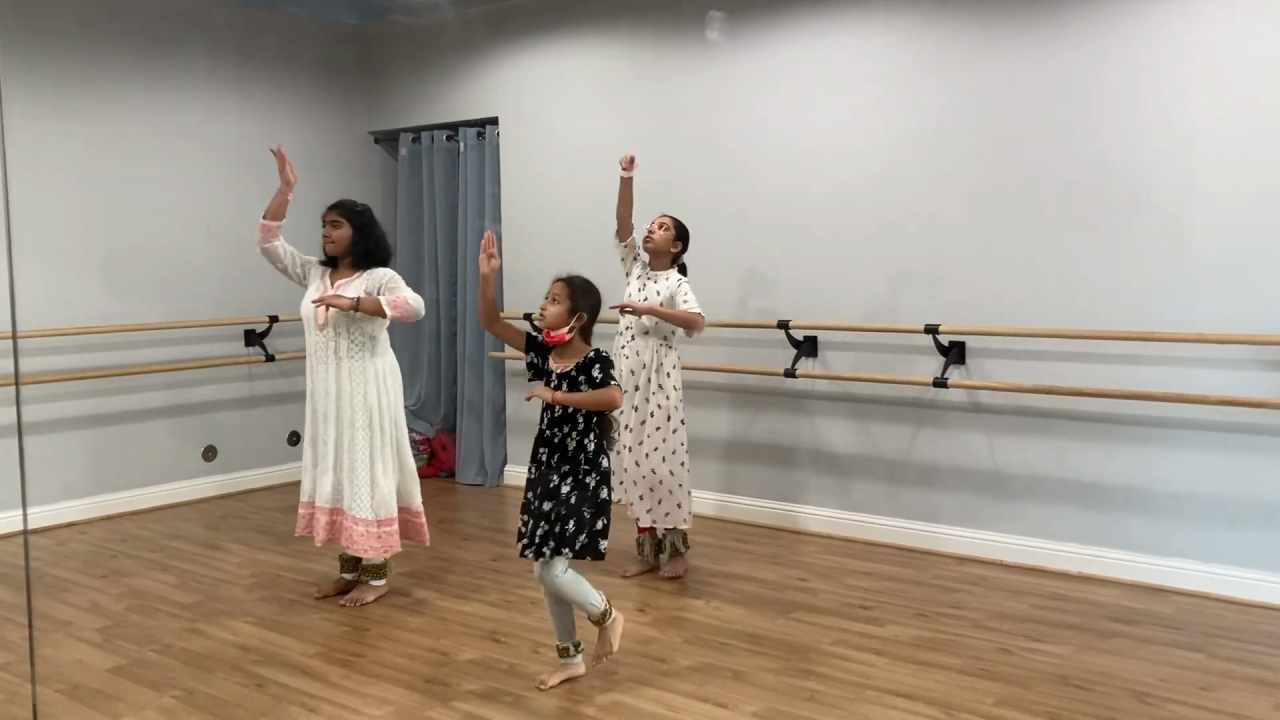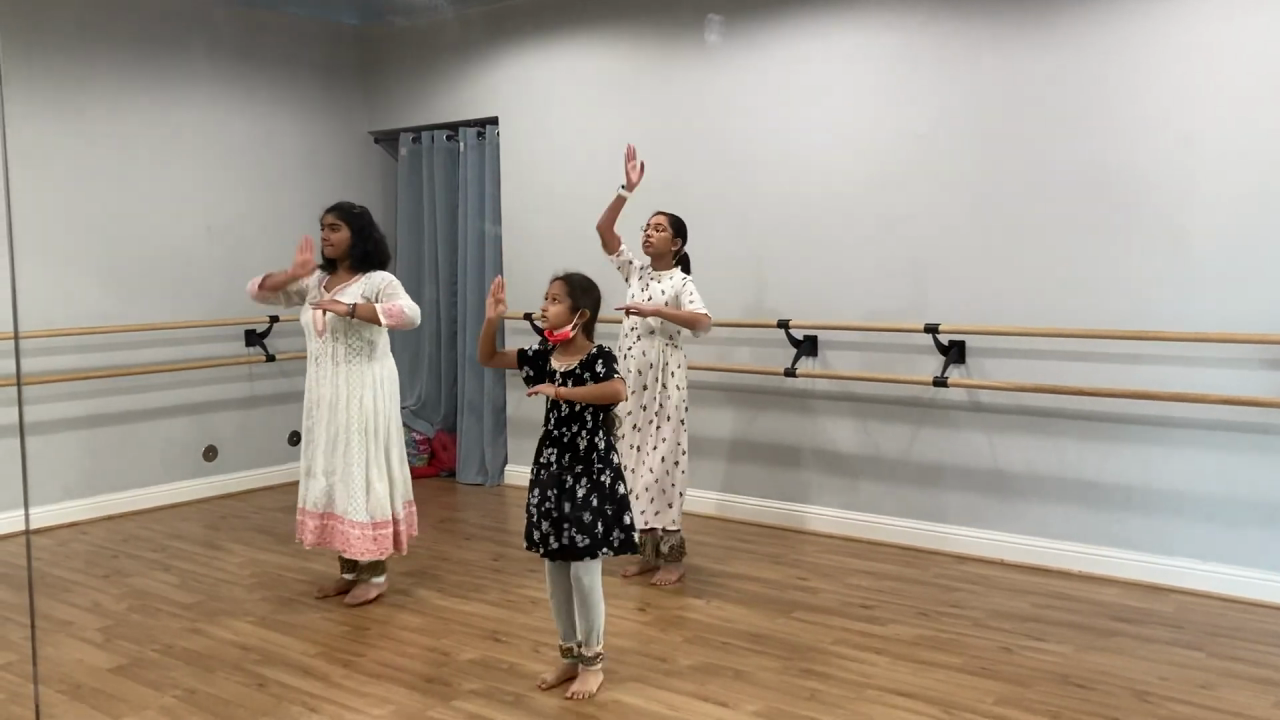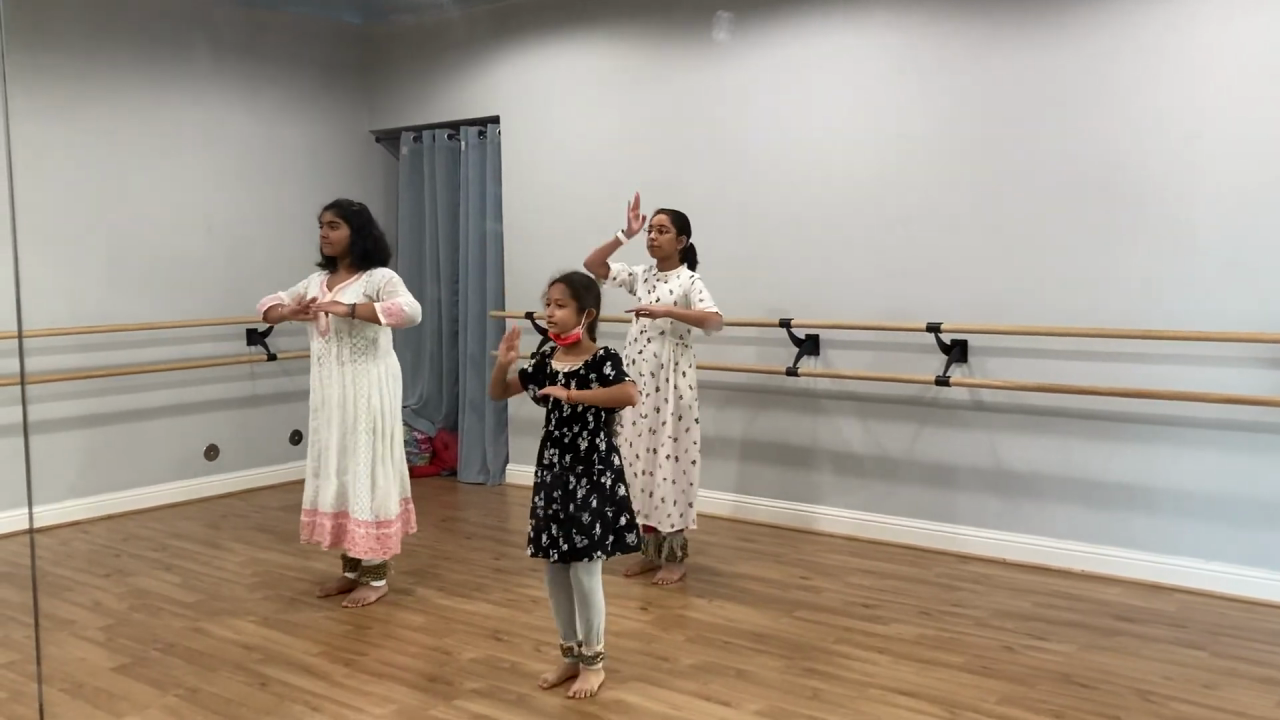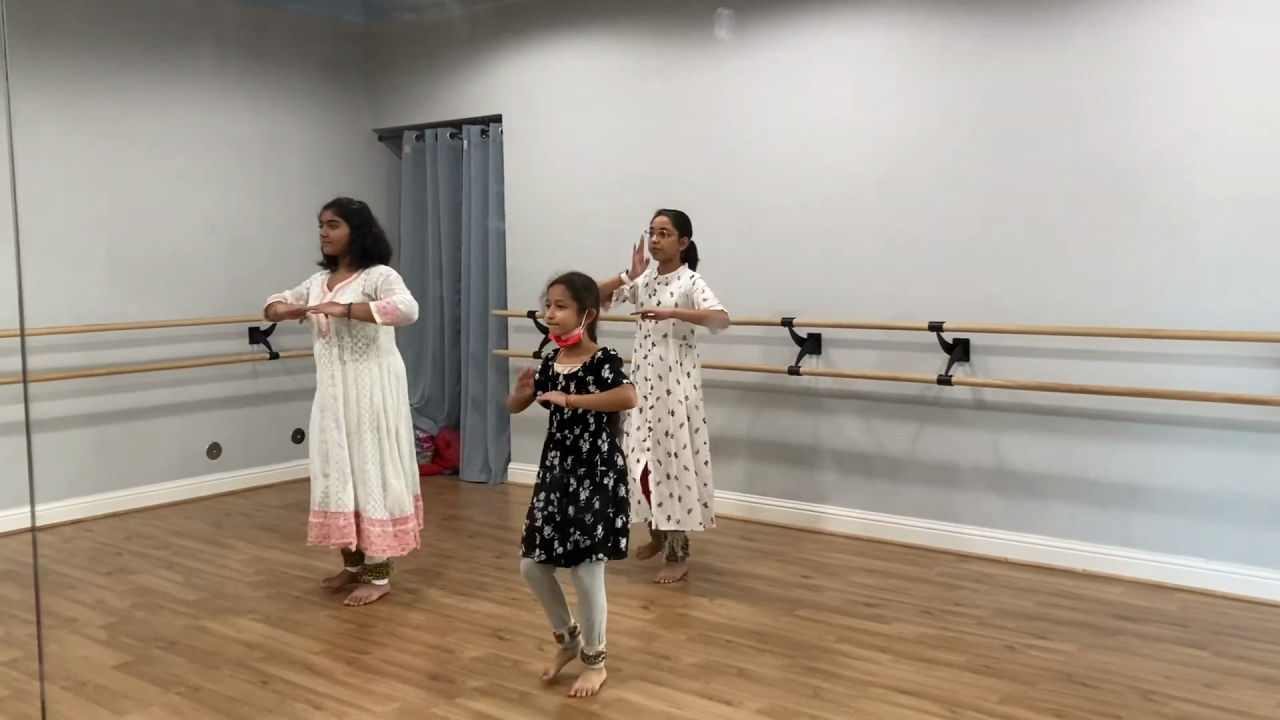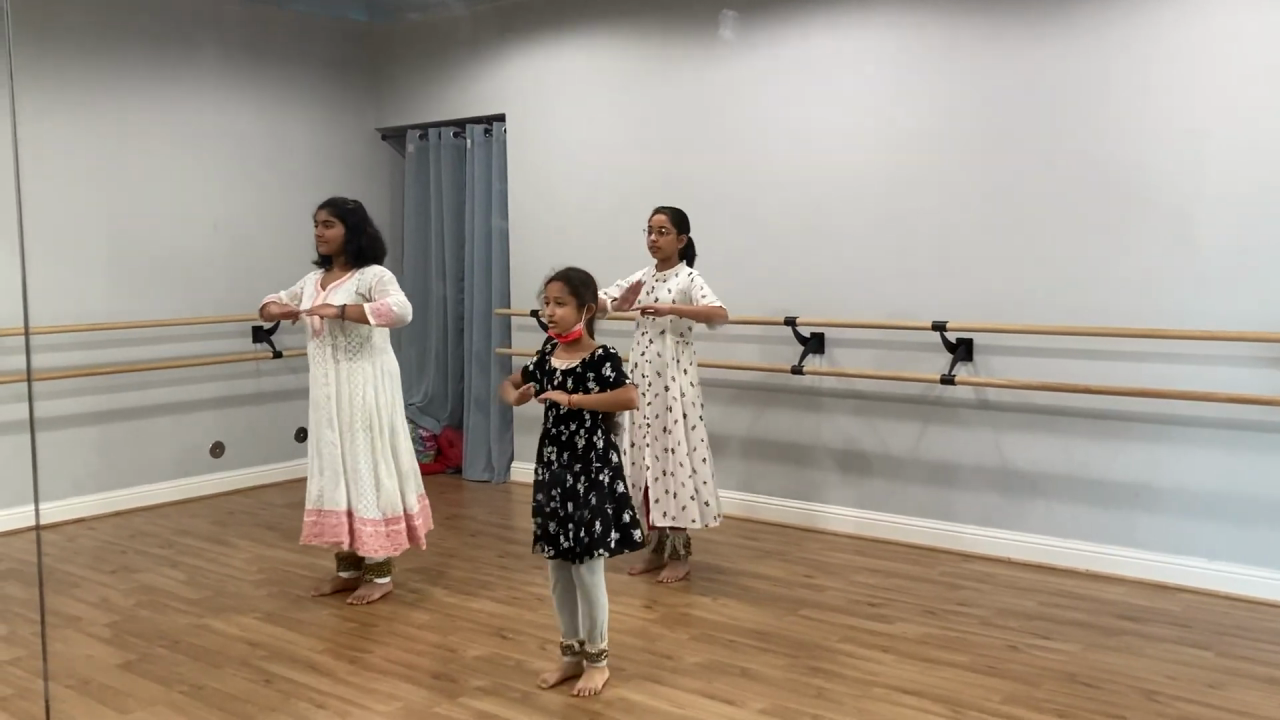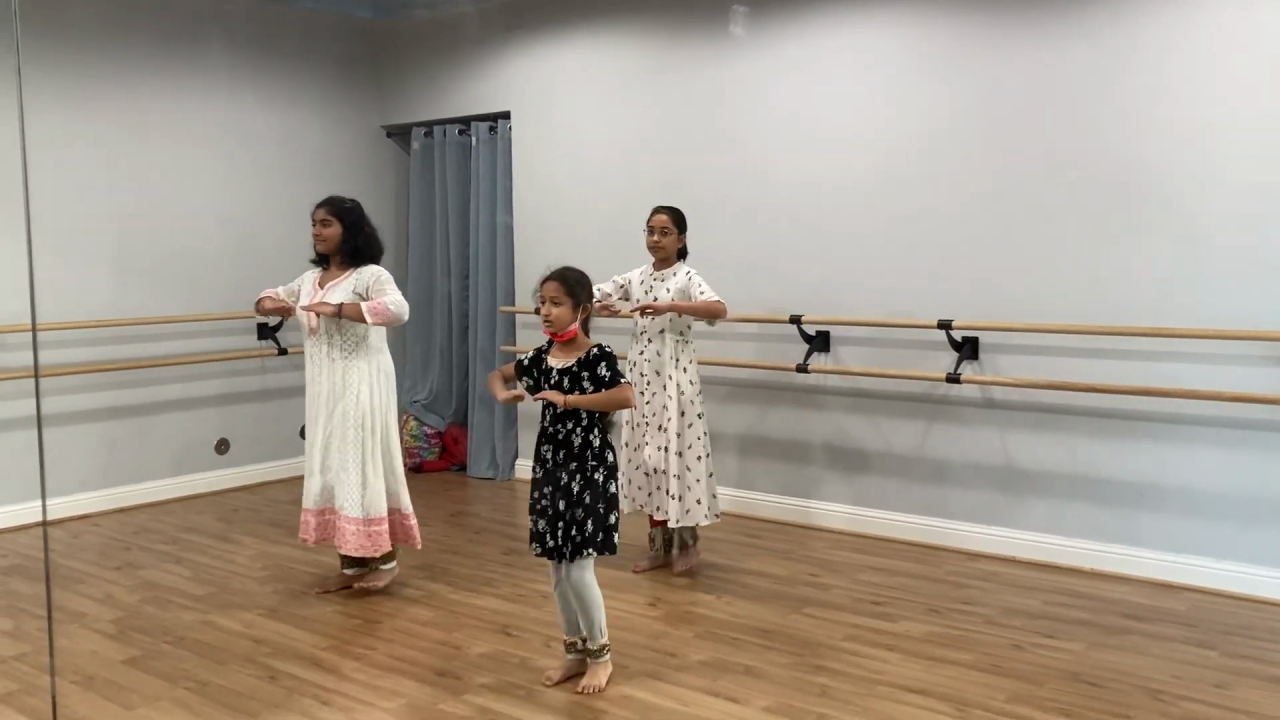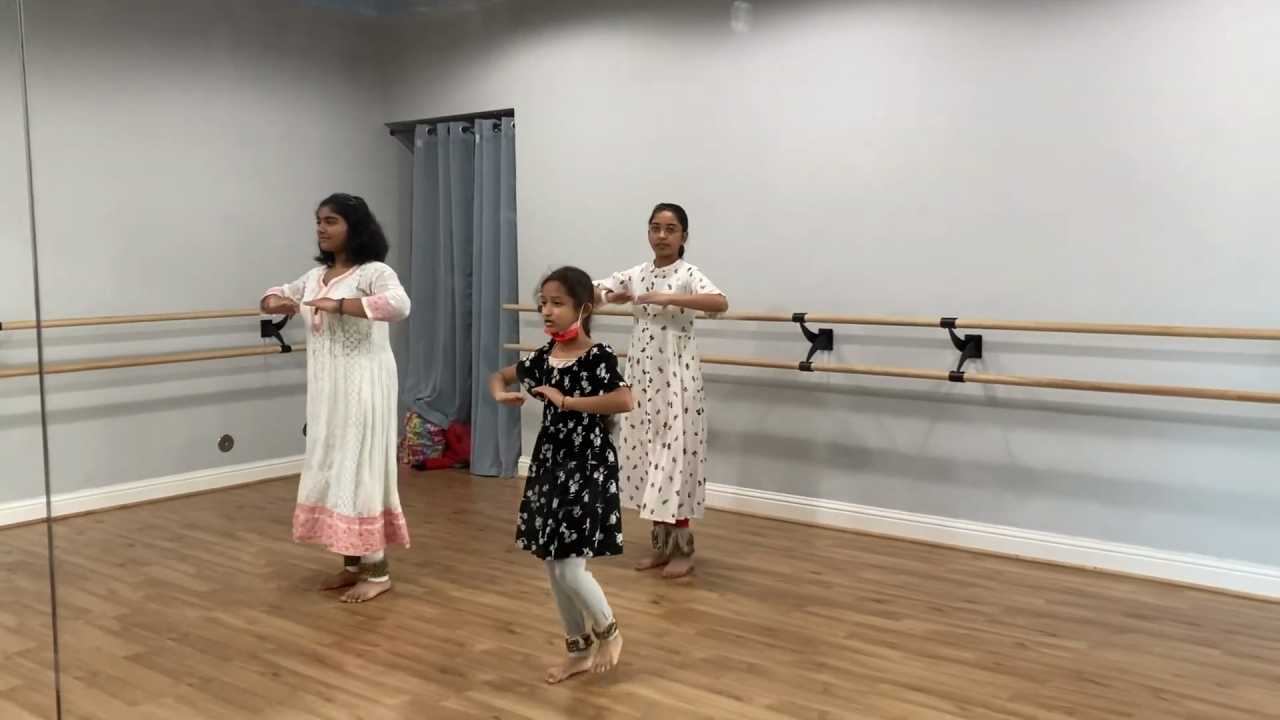
dt=0.3s
person 1, frame 1
left shoulder: (596, 361)
right shoulder: (541, 351)
left elbow: (614, 398)
right elbow: (491, 323)
left wrist: (555, 394)
right wrist: (487, 275)
left hip: (582, 474)
right hip: (546, 470)
left knee: (549, 568)
right knee: (546, 569)
left ankle: (606, 614)
right ankle: (569, 656)
person 1, frame 2
left shoulder: (598, 357)
right shoulder: (542, 354)
left elbow: (617, 391)
right elbow: (487, 358)
left wrist: (560, 391)
right wrist: (492, 321)
left hip: (591, 472)
right hip: (551, 469)
left knee: (584, 571)
right knee: (555, 569)
left ankle: (593, 663)
right ankle: (570, 656)
person 1, frame 3
left shoulder: (603, 359)
right shoulder: (545, 361)
left elbow: (630, 395)
right elbow: (497, 393)
left wrist: (569, 394)
right wrist: (503, 360)
left hip: (592, 473)
right hip: (553, 470)
left knee: (584, 571)
right knee: (555, 569)
left ankle: (593, 662)
right ankle: (571, 655)
person 1, frame 4
left shoulder: (603, 361)
right shoulder: (550, 362)
left elbow: (628, 397)
right elbow: (515, 405)
left wrist: (570, 400)
right wrist: (521, 392)
left hip: (595, 474)
right hip: (556, 471)
left knee: (587, 572)
right knee: (533, 567)
left ankle: (595, 661)
right ankle: (567, 636)
person 1, frame 5
left shoulder: (602, 358)
right shoulder: (546, 356)
left elbow: (631, 398)
right elbow: (508, 385)
left wrist: (571, 399)
right wrist: (517, 396)
left hip: (592, 471)
right hip: (552, 467)
left knee: (587, 569)
right knee: (559, 569)
left ankle: (597, 660)
right ankle: (572, 653)
person 1, frame 6
left shoulder: (598, 357)
right shoulder: (541, 356)
left elbow: (626, 397)
right elbow: (498, 374)
left wrist: (568, 399)
right wrist: (503, 394)
left hip: (588, 468)
right hip: (550, 466)
left knee: (577, 569)
right knee: (557, 568)
left ankle: (600, 655)
right ankle: (576, 651)
person 1, frame 7
left shoulder: (599, 357)
right shoulder: (542, 357)
left elbow: (624, 401)
right elbow: (499, 376)
left wrist: (567, 401)
right wrist: (501, 395)
left hip: (589, 468)
right hip: (549, 464)
left knee: (569, 568)
right knee: (553, 566)
left ankle: (607, 630)
right ankle: (578, 649)
person 2, frame 1
left shoulder: (380, 278)
right shoulder: (313, 274)
left elbow: (414, 306)
right elbow: (269, 241)
left wrist: (353, 303)
right wrist: (285, 188)
left hip: (366, 390)
right hip: (326, 391)
left knee: (367, 474)
right knee: (332, 474)
left ankle: (376, 575)
right ankle: (349, 569)
person 2, frame 2
left shoulder: (378, 281)
right shoulder: (315, 282)
left elbow: (410, 314)
right elbow: (258, 289)
left wrist: (350, 309)
right wrist: (292, 274)
left hip: (365, 393)
right hip: (325, 394)
left knee: (364, 475)
right knee: (331, 474)
left ankle: (375, 573)
right ankle: (349, 569)
person 2, frame 3
left shoulder: (380, 278)
right shoulder: (316, 282)
left elbow: (410, 311)
right elbow: (267, 306)
left wrist: (349, 309)
right wrist: (291, 312)
left hip: (369, 391)
right hip: (329, 393)
left knee: (367, 473)
right knee: (334, 472)
left ankle: (376, 576)
right ankle: (351, 569)
person 2, frame 4
left shoulder: (379, 276)
right shoulder: (318, 281)
left elbow: (407, 309)
right elbow: (274, 303)
left wrist: (345, 309)
right wrist: (286, 310)
left hip: (373, 389)
right hip: (333, 391)
left knee: (372, 469)
right knee: (335, 470)
left ankle: (378, 574)
right ankle: (353, 561)
person 2, frame 5
left shoulder: (373, 276)
right shoulder: (313, 280)
left elbow: (401, 310)
right elbow: (271, 303)
left wrist: (339, 311)
right wrist: (277, 310)
left hip: (366, 388)
right hip: (328, 391)
left knee: (368, 469)
right knee: (333, 471)
left ankle: (379, 573)
right ankle: (348, 567)
person 2, frame 6
left shoulder: (371, 275)
right shoulder: (310, 279)
left elbow: (398, 309)
right elbow: (270, 297)
left wrist: (337, 309)
right wrist: (271, 305)
left hip: (362, 386)
right hip: (324, 389)
left knee: (360, 468)
right knee: (330, 470)
left ankle: (384, 557)
right ankle: (352, 565)
person 2, frame 7
left shoulder: (374, 272)
right shoulder: (315, 276)
left elbow: (399, 304)
right elbow: (274, 295)
left wrist: (339, 305)
right wrist: (277, 302)
left hip: (364, 385)
right hip: (326, 388)
left knee: (359, 469)
right knee: (331, 469)
left ankle: (377, 571)
right ankle: (354, 563)
person 3, frame 1
left shoulder: (677, 283)
right shoulder: (634, 268)
left elbow: (697, 322)
right elbow: (623, 223)
left wrist: (649, 310)
right wrist: (626, 176)
left hip: (658, 378)
right hip: (627, 378)
left knee: (660, 460)
right knee: (633, 461)
left ankle: (675, 549)
right ankle: (648, 550)
person 3, frame 2
left shoulder: (681, 282)
right shoulder: (635, 271)
left elbow: (703, 323)
right elbow: (603, 229)
left wrist: (657, 311)
right wrist: (627, 189)
left hip: (664, 381)
right hip: (631, 381)
left knee: (662, 463)
right knee: (636, 462)
left ankle: (672, 555)
right ankle: (648, 550)
person 3, frame 3
left shoulder: (689, 281)
right shoulder: (639, 276)
left elbow: (715, 321)
right elbow: (592, 264)
left wrist: (667, 311)
right wrist: (625, 234)
left hip: (672, 380)
right hip: (638, 381)
left knee: (669, 461)
right knee: (641, 460)
left ankle: (674, 555)
right ankle: (651, 549)
person 3, frame 4
left shoulder: (691, 282)
right shoulder: (643, 280)
left elbow: (721, 319)
left wrist: (672, 312)
right wrist: (627, 277)
left hip: (676, 382)
right hip: (643, 381)
left knee: (674, 460)
right knee: (640, 462)
left ankle: (676, 555)
right ankle: (657, 529)
person 3, frame 5
left shoulder: (689, 279)
right shoulder: (639, 280)
left elbow: (720, 315)
left wrist: (670, 309)
right wrist: (618, 304)
left hip: (674, 379)
right hip: (641, 378)
left knee: (674, 459)
right knee: (645, 462)
left ankle: (678, 554)
right ankle: (655, 549)
person 3, frame 6
left shoulder: (687, 278)
right shoulder: (635, 278)
left elbow: (719, 310)
right elbow: (589, 294)
left wrist: (670, 306)
right wrist: (599, 305)
left hip: (675, 378)
right hip: (641, 378)
left knee: (673, 457)
right knee: (647, 459)
left ankle: (687, 538)
right ankle: (660, 546)
person 3, frame 7
left shoulder: (688, 274)
right shoulder: (635, 275)
left elbow: (720, 303)
right elbow: (590, 290)
left wrist: (668, 298)
right wrist: (610, 296)
left hip: (677, 375)
right hip: (643, 375)
left knee: (674, 457)
right knee: (648, 456)
left ankle: (683, 549)
right ankle: (662, 545)
